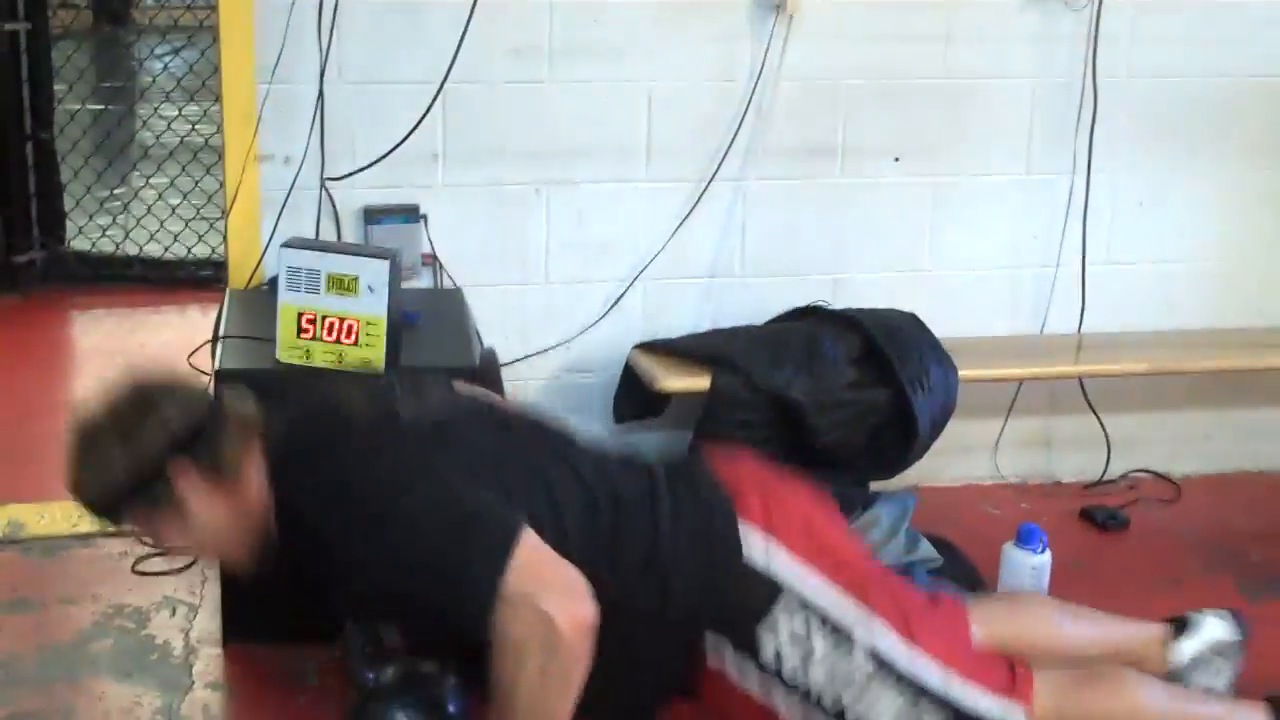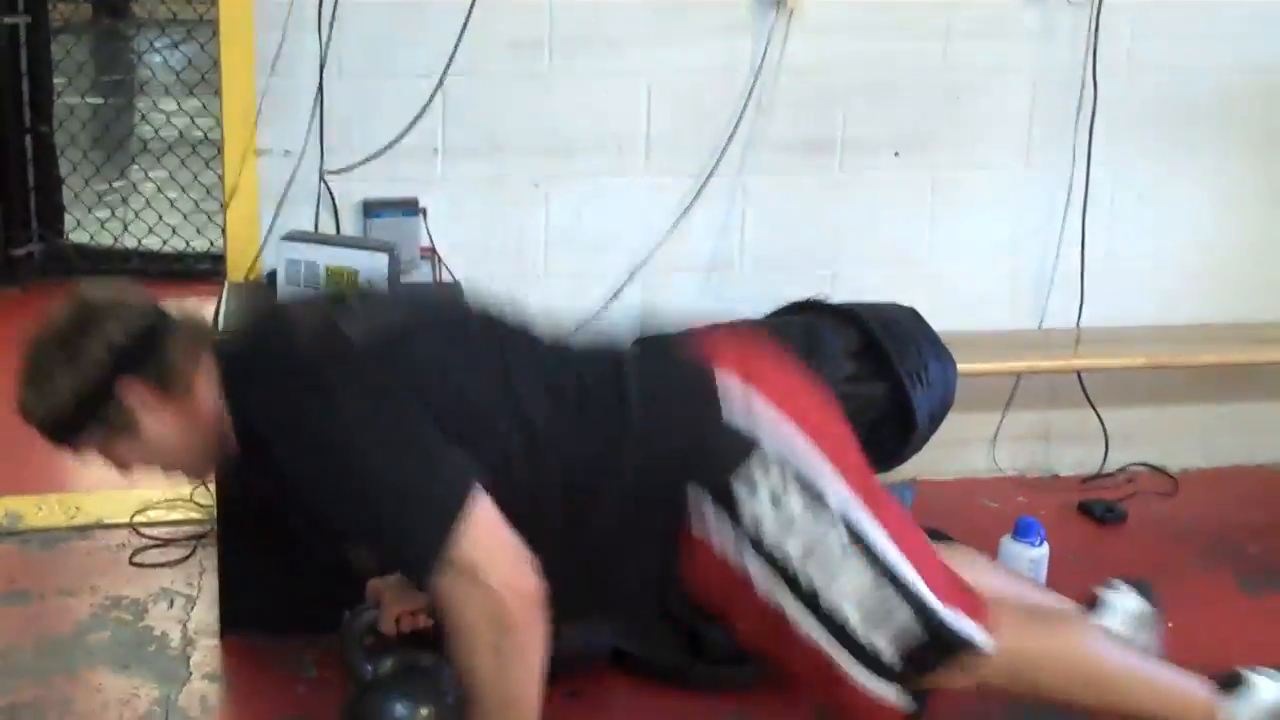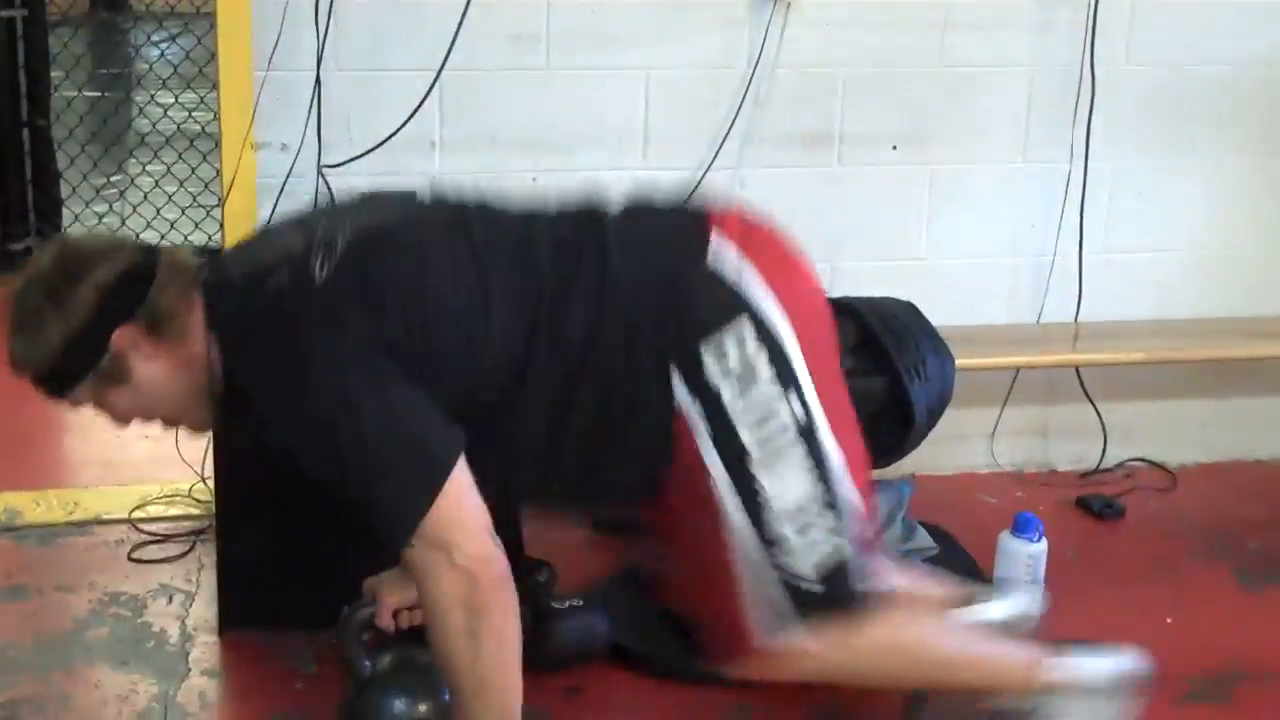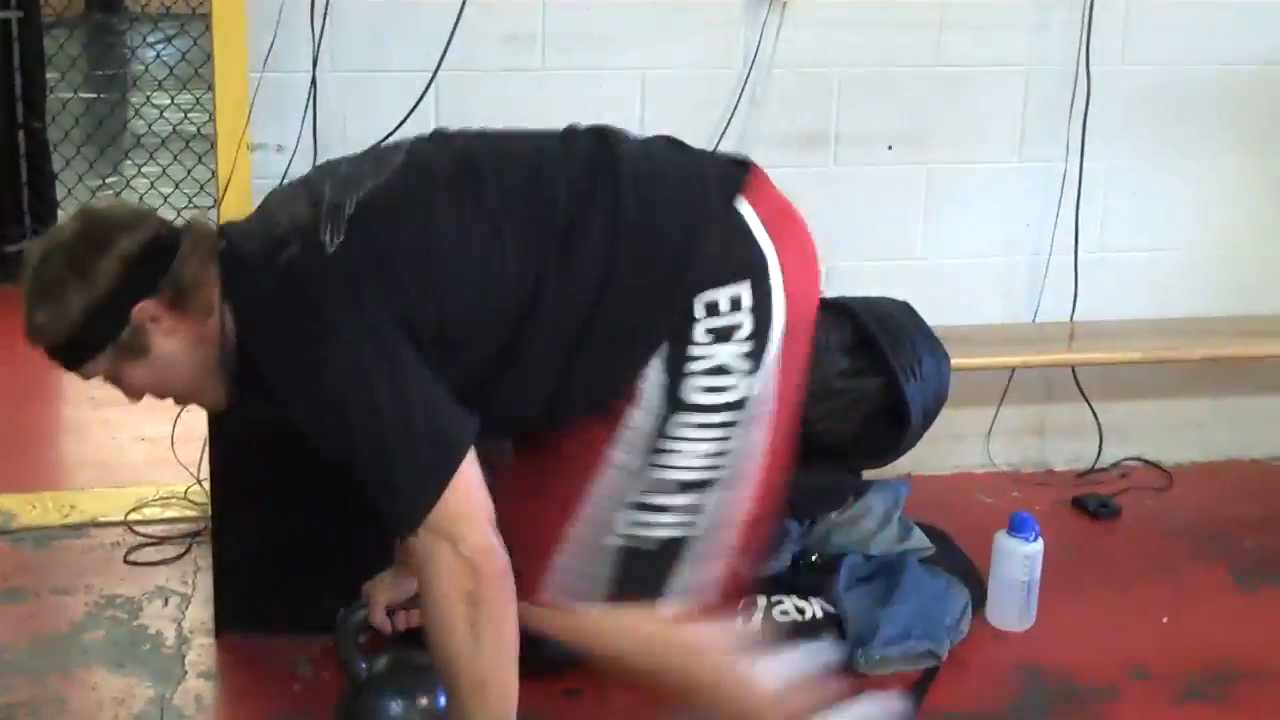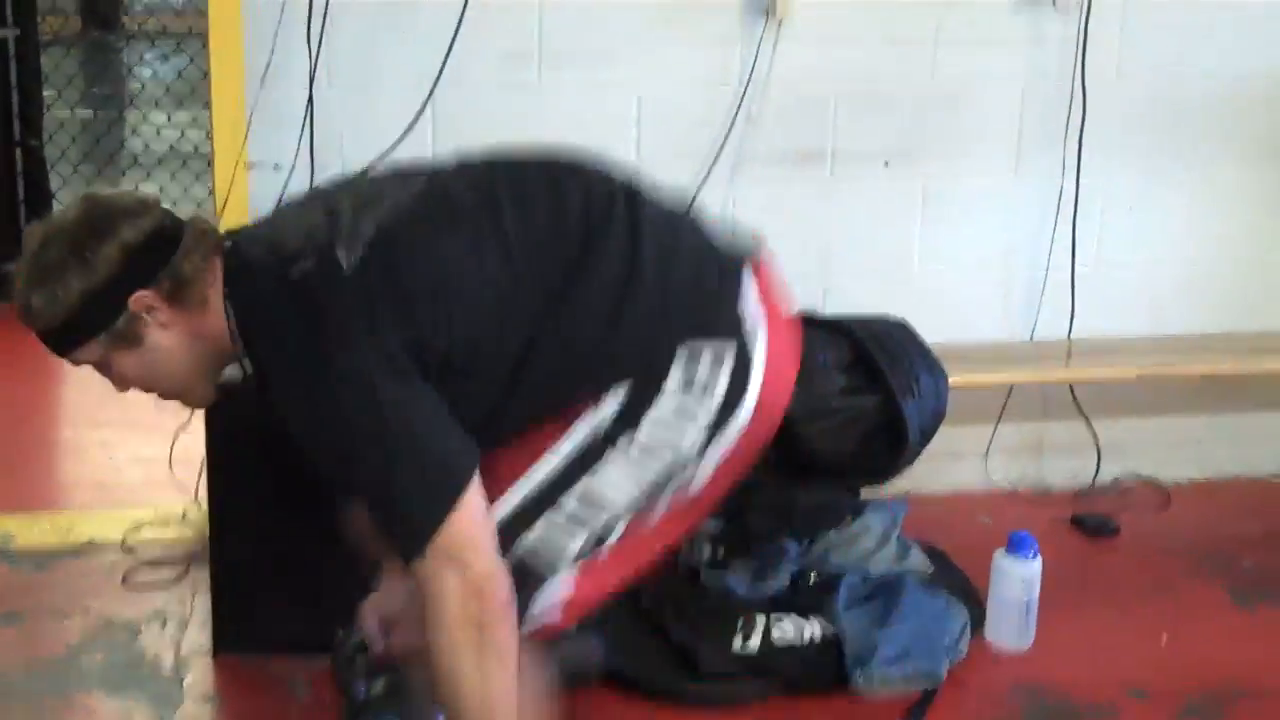
dt=0.1s
person 1, frame 1
left shoulder: (352, 492)
right shoulder: (314, 432)
left elbow: (556, 612)
right wrist: (445, 591)
left hip: (728, 573)
right hip: (715, 517)
person 1, frame 2
left shoulder: (310, 418)
right shoulder: (286, 346)
left elbow: (501, 593)
right wrist: (430, 571)
left hip: (724, 446)
right hip: (705, 395)
right knee: (919, 592)
person 1, frame 3
left shoulder: (300, 358)
right shoulder: (264, 289)
left elbow: (472, 566)
right wrist: (424, 561)
left hip: (710, 311)
right hip: (700, 274)
right ankle: (956, 610)
person 1, frame 4
left shoulder: (314, 325)
right shoulder: (267, 262)
left elbow: (471, 561)
right wrist: (425, 561)
left hip: (719, 271)
right hip: (654, 248)
left knee: (585, 611)
person 1, frame 5
left shoulder: (318, 334)
right shoulder: (261, 271)
left elbow: (465, 584)
right wrist: (406, 563)
left hip: (704, 346)
left knee: (469, 601)
right knee: (394, 524)
